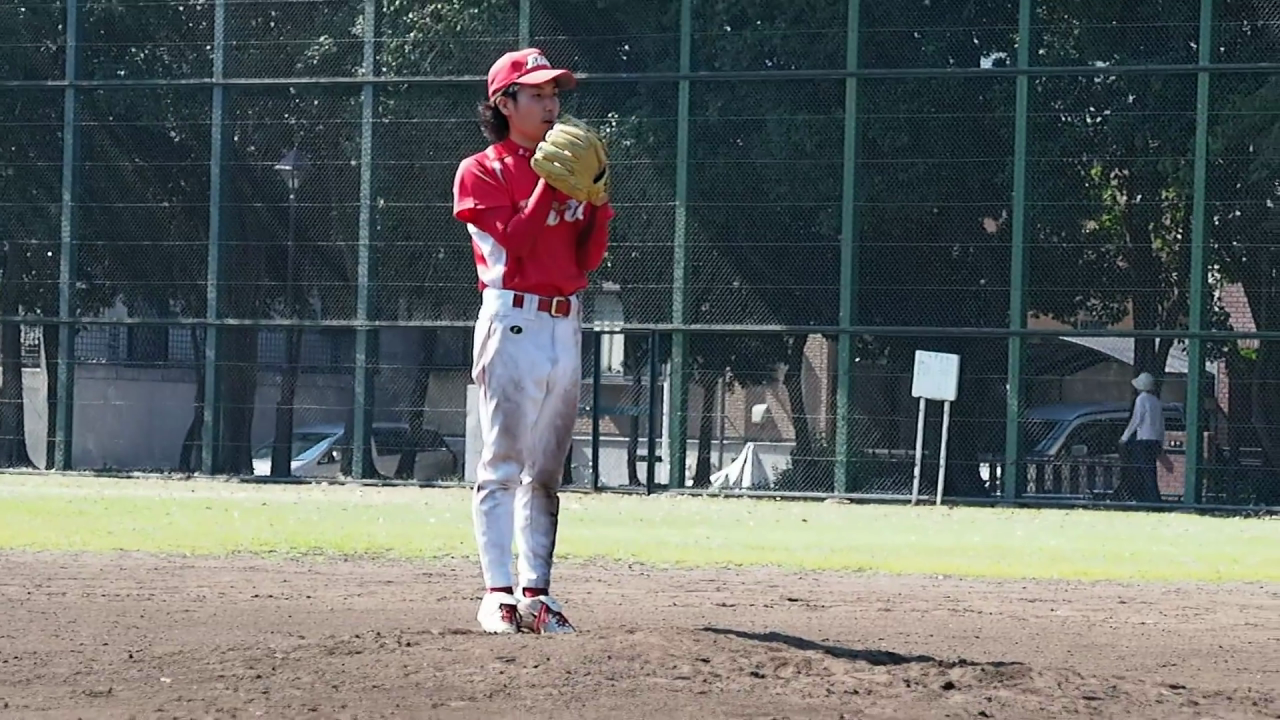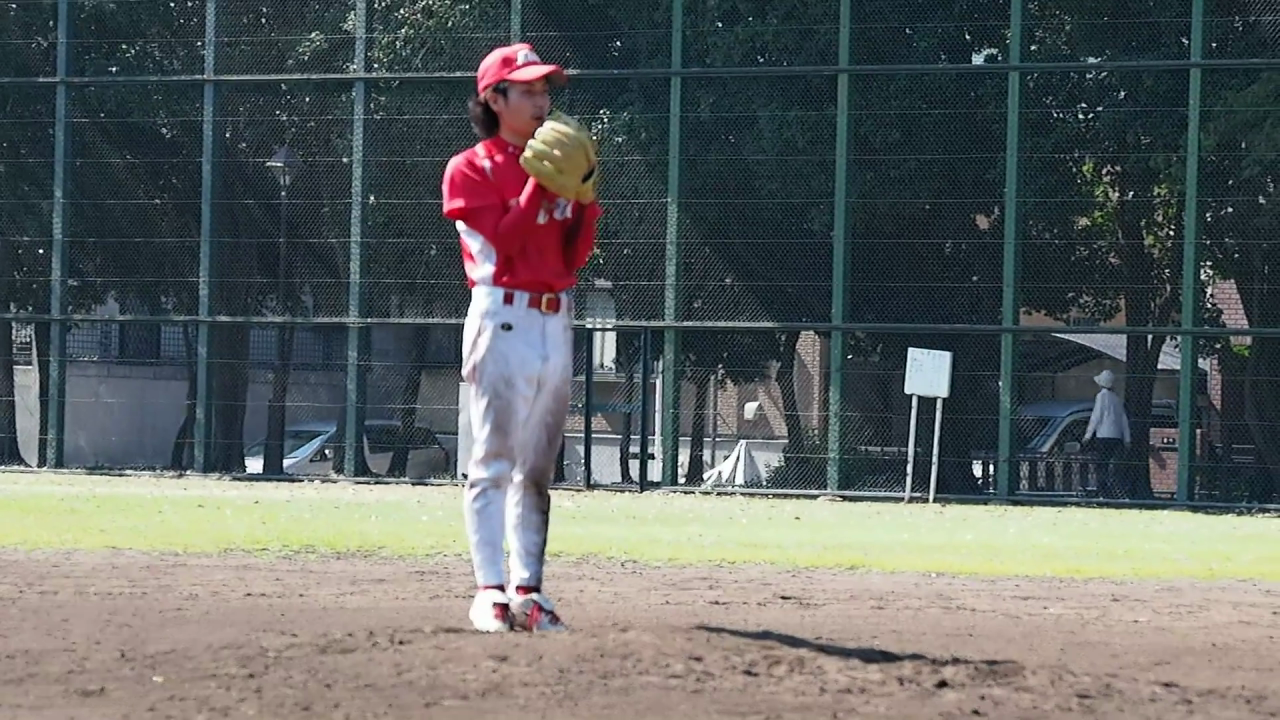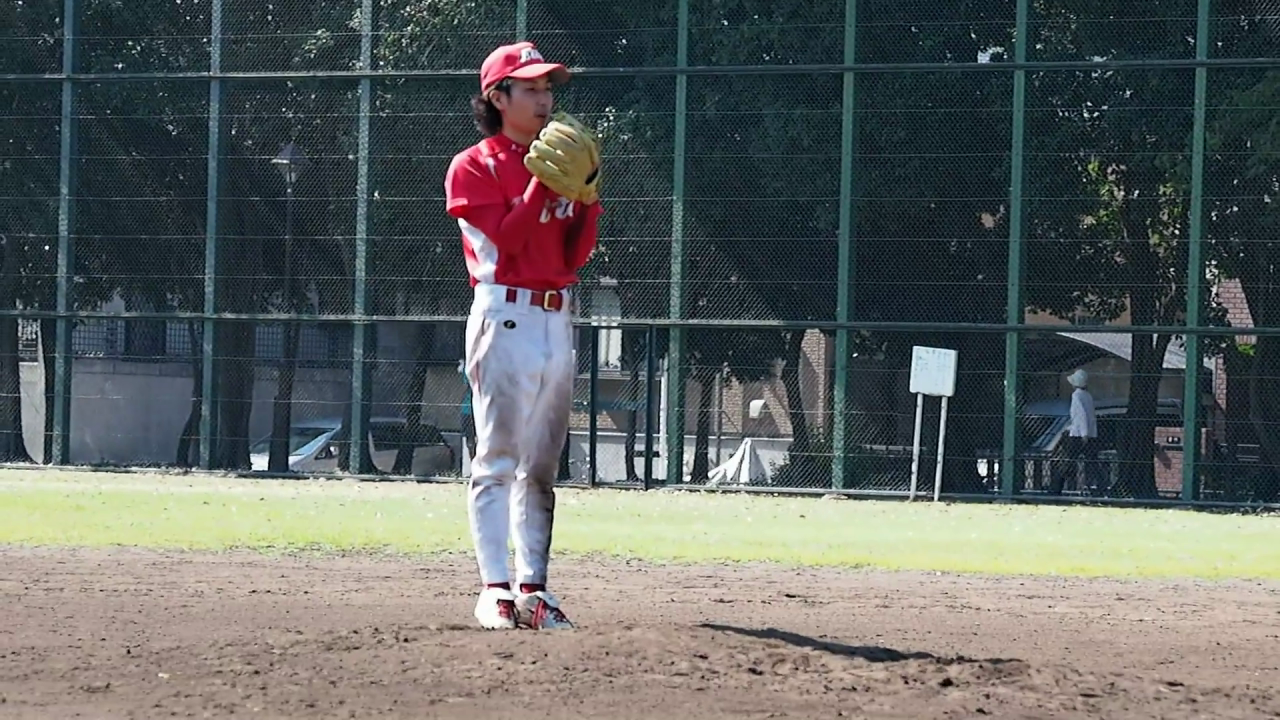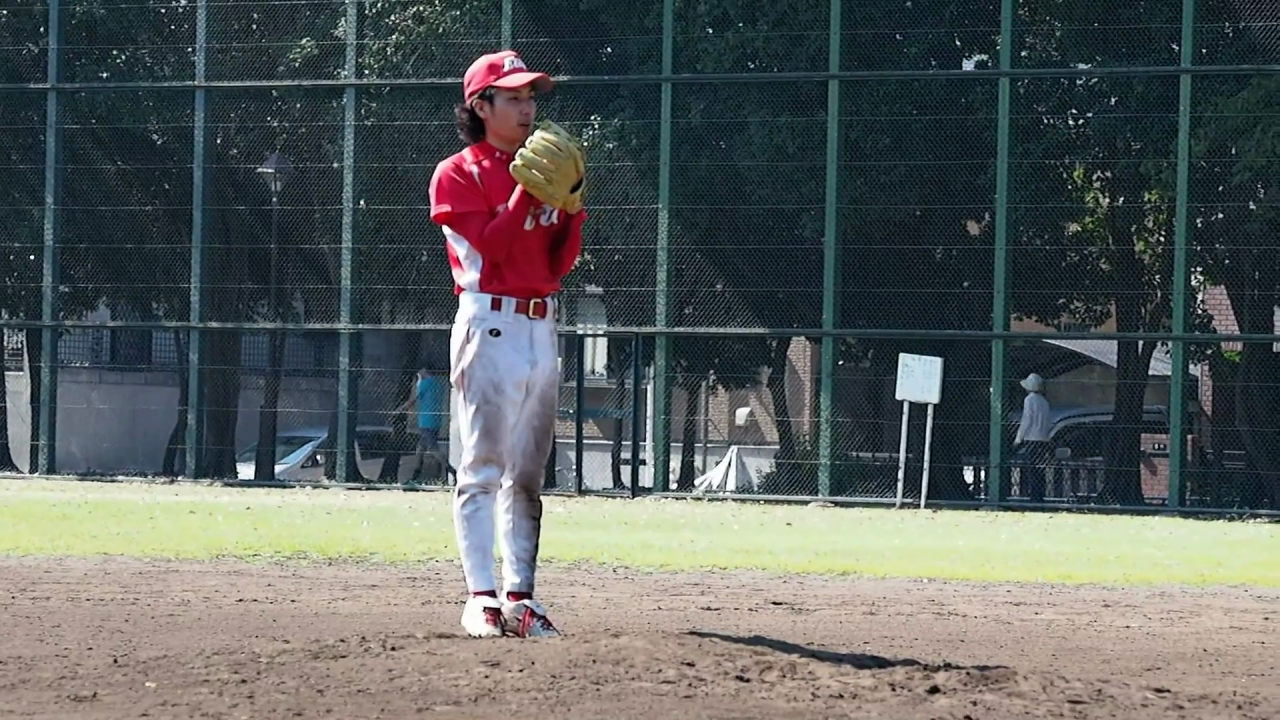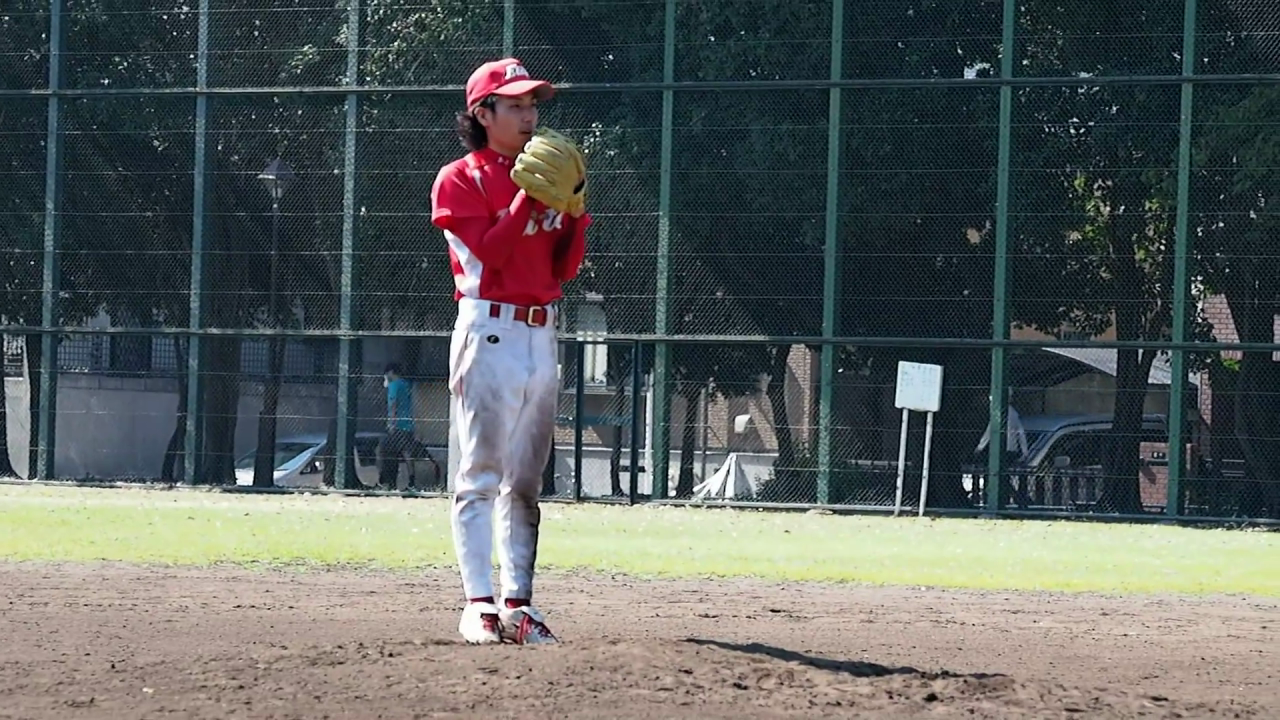
dt=0.3s
person 1, frame 1
right shoulder: (480, 170)
left elbow: (588, 257)
right elbow: (515, 241)
left wrist: (596, 193)
right wrist: (551, 179)
left hip: (566, 325)
right hip: (513, 323)
left knee: (545, 470)
right knee: (503, 463)
left ankle: (536, 591)
right ankle: (499, 592)
person 1, frame 2
right shoulder: (470, 168)
left elbow: (574, 258)
right elbow: (504, 241)
left wrist: (586, 193)
right wrist: (541, 179)
left hip: (555, 323)
right hip: (503, 320)
left knee: (537, 467)
right knee: (494, 460)
left ankle: (527, 589)
right ankle: (490, 590)
person 1, frame 3
right shoulder: (474, 166)
left elbow: (574, 256)
right elbow: (506, 241)
left wrist: (587, 195)
right wrist: (544, 181)
left hip: (557, 321)
right hip: (506, 318)
left knee: (541, 465)
right knee: (498, 458)
left ankle: (533, 586)
right ankle: (495, 589)
person 1, frame 4
right shoulder: (458, 174)
left elbow: (559, 263)
right elbow: (491, 248)
left wrist: (573, 204)
right wrist: (529, 189)
left hip: (542, 329)
right hip: (490, 326)
left knee: (527, 473)
right knee: (483, 467)
left ankle: (520, 595)
right ankle: (482, 597)
person 1, frame 5
right shoulder: (460, 178)
left elbow: (564, 268)
right elbow: (490, 253)
left wrist: (576, 208)
right wrist: (529, 194)
left hip: (541, 335)
right hip: (490, 332)
left knee: (525, 480)
right knee: (480, 474)
left ankle: (517, 601)
right ankle: (479, 603)
